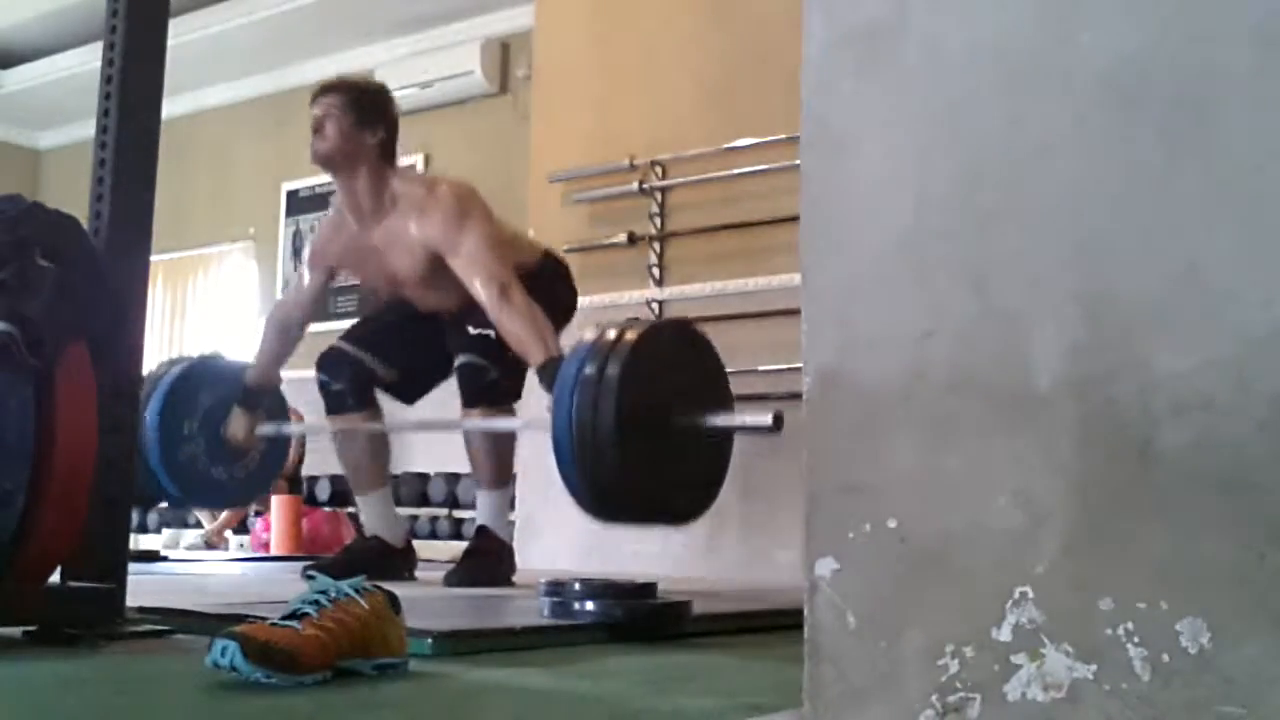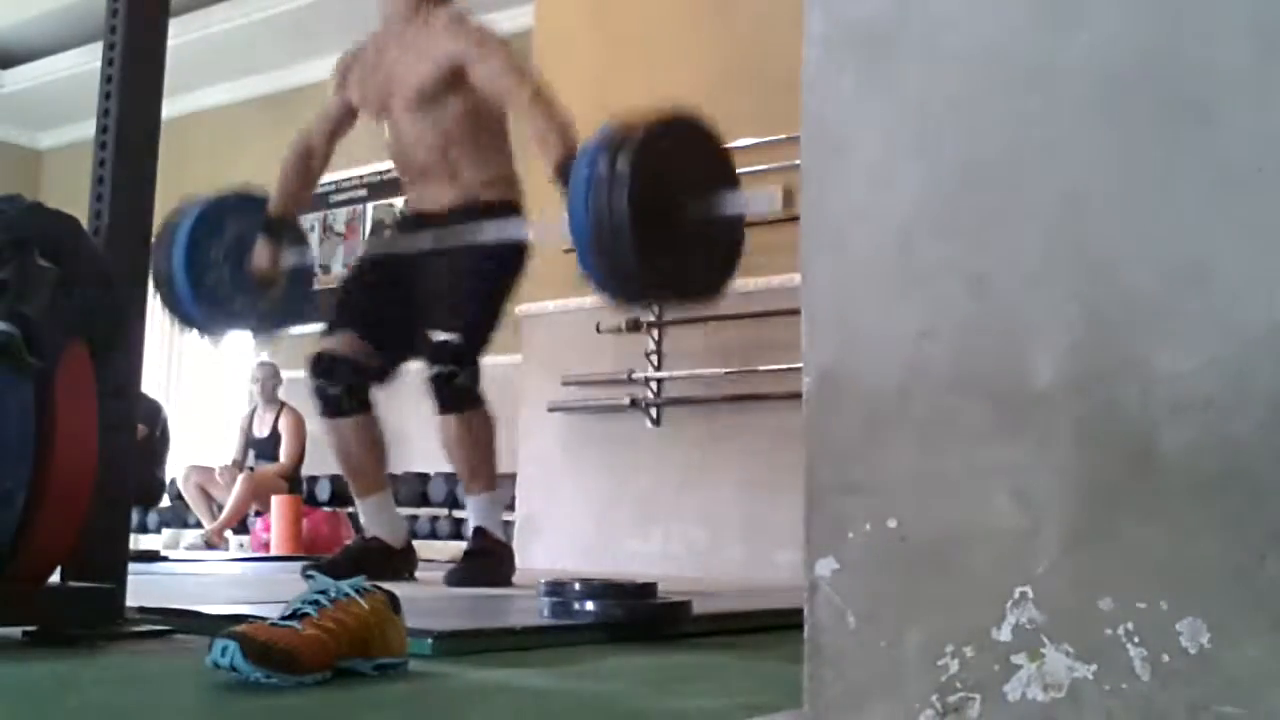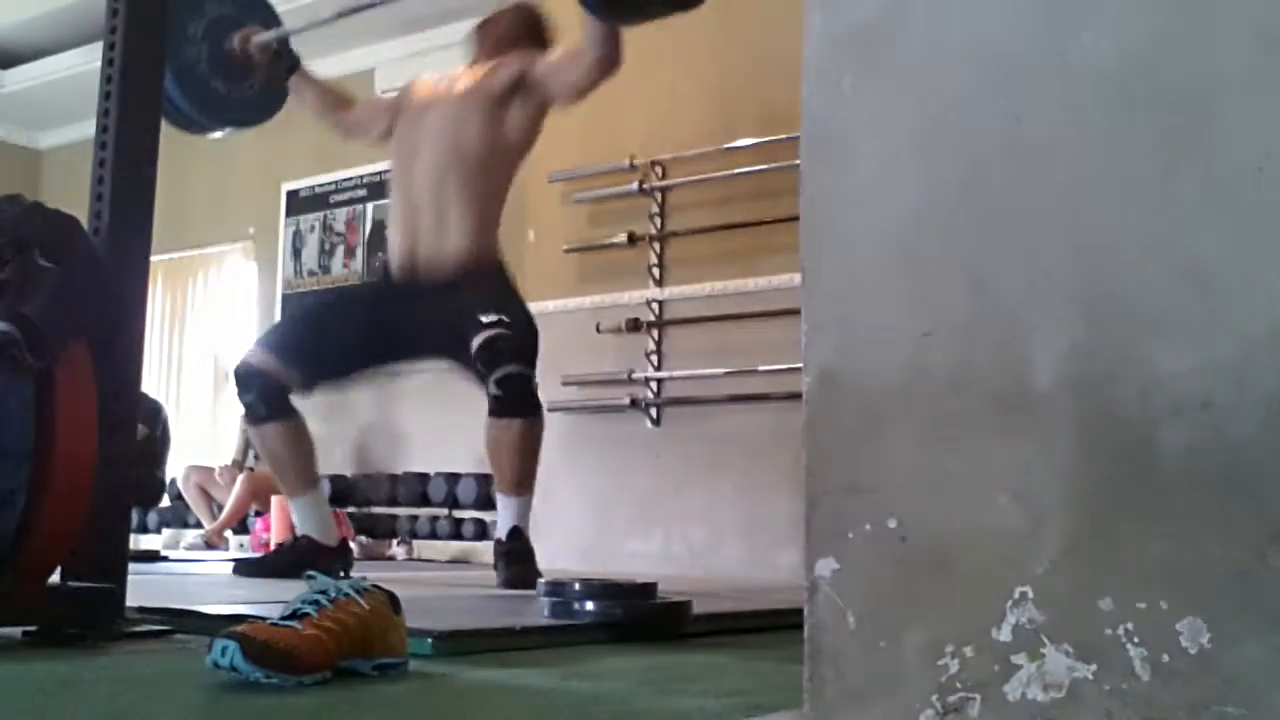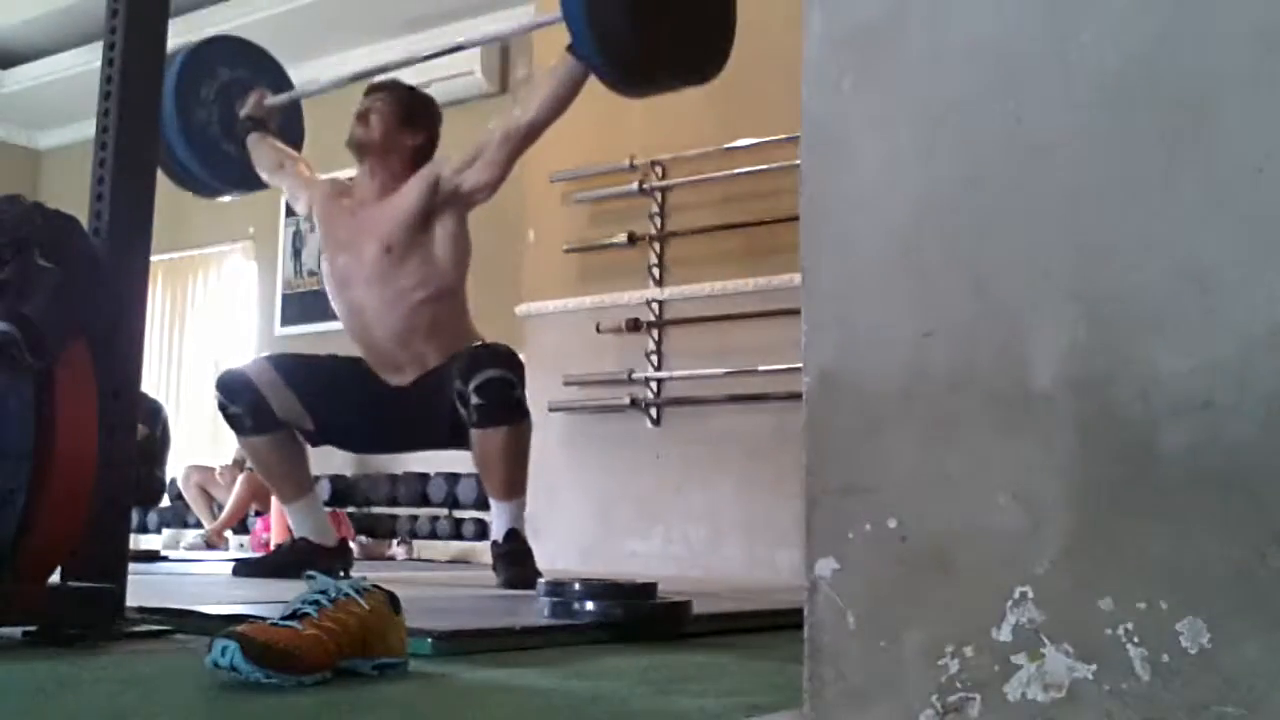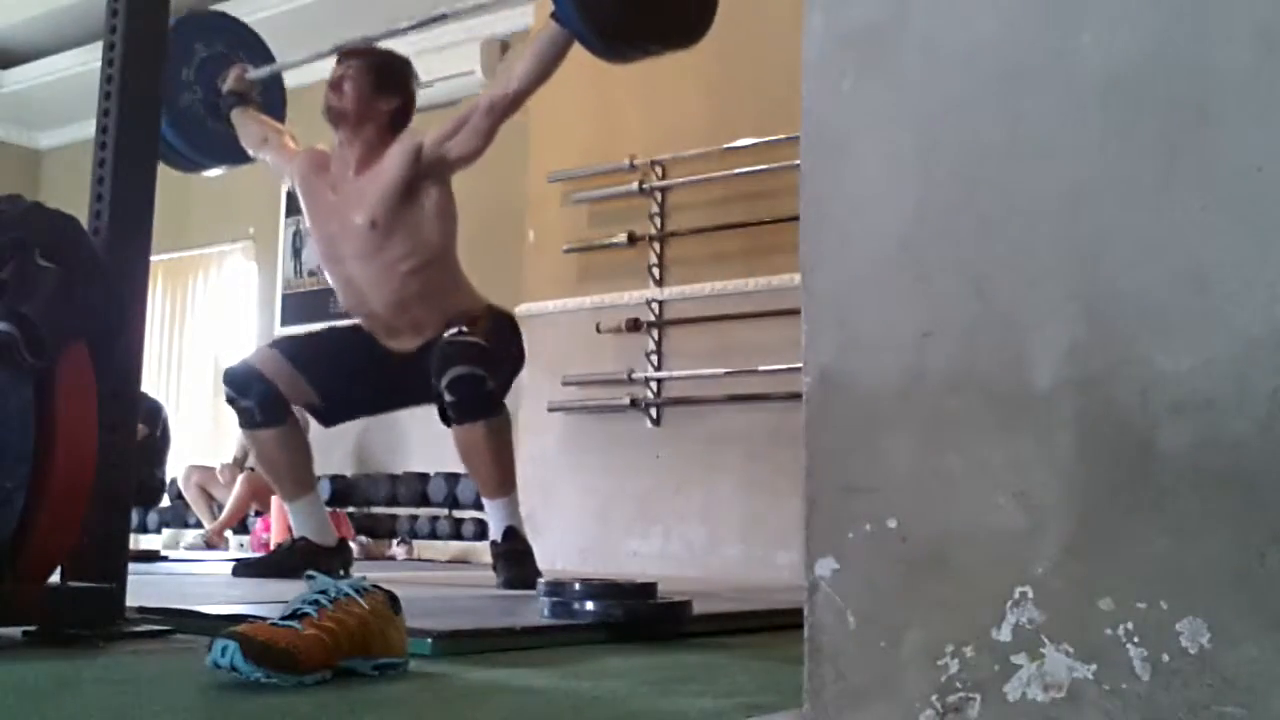
dt=0.4s
person 1, frame 1
left shoulder: (433, 208)
right shoulder: (333, 235)
left elbow: (500, 298)
right elbow: (288, 317)
left wrist: (558, 381)
right wrist: (250, 402)
left hip: (528, 285)
right hip: (441, 303)
left knee: (479, 366)
right knee: (339, 371)
left ankle: (492, 540)
right ankle: (385, 540)
person 1, frame 2
right shoulder: (356, 64)
left elbow: (529, 105)
right elbow: (311, 148)
right wrist: (273, 231)
left hip: (480, 224)
right hip: (417, 229)
left knee: (448, 368)
right knee: (334, 368)
left ankle: (491, 541)
right ankle: (381, 530)
person 1, frame 3
left shoulder: (522, 79)
right shoulder: (419, 95)
left elbow: (597, 61)
right elbow: (343, 109)
right wrist: (278, 61)
left hip: (467, 283)
right hip: (397, 295)
left knee: (505, 364)
right knee: (257, 373)
left ankle: (512, 538)
right ankle: (319, 538)
person 1, frame 4
left shoulder: (434, 192)
right shoulder: (326, 203)
left elbow: (521, 125)
right elbow: (277, 166)
right wrist: (254, 126)
left hip: (459, 391)
right hip: (383, 394)
left knee: (491, 375)
right knee: (242, 390)
left ankle: (509, 543)
right ankle: (318, 542)
person 1, frame 5
left shoulder: (415, 159)
right shoulder: (309, 171)
left elbow: (502, 94)
right elbow: (262, 136)
left wrist: (567, 18)
right wrist: (237, 99)
left hip: (468, 336)
right hip: (387, 346)
left knee: (461, 374)
right knee: (253, 382)
left ankle: (508, 541)
right ankle: (316, 541)
